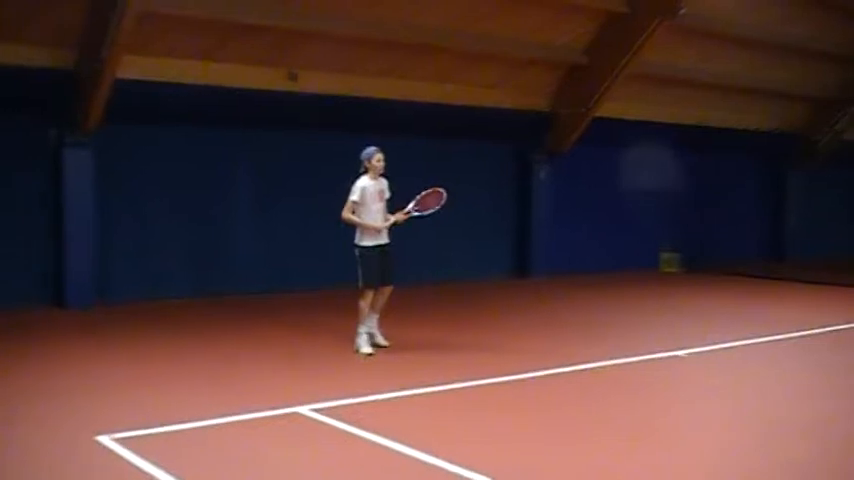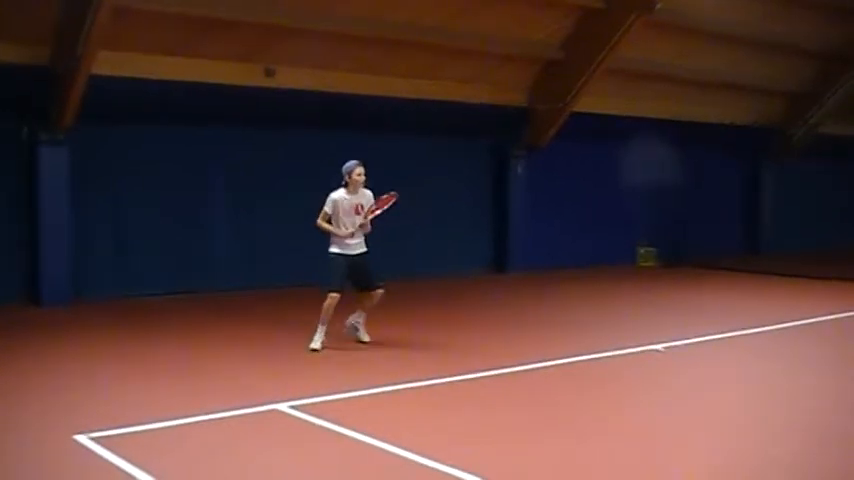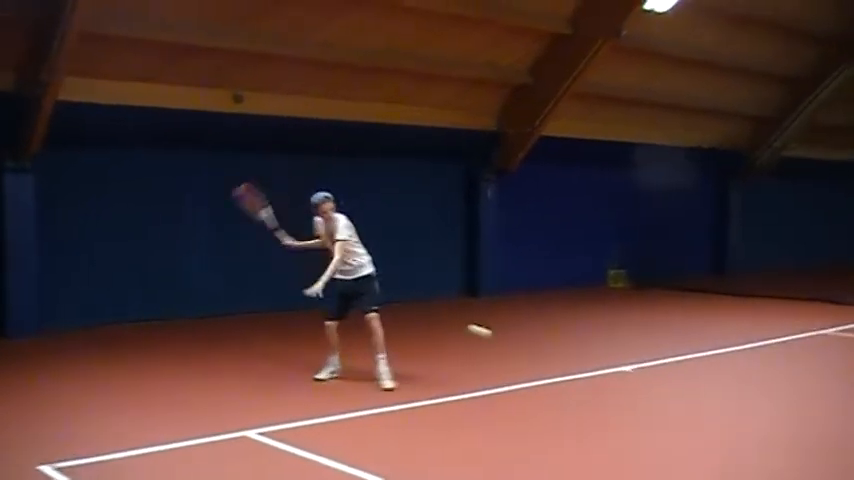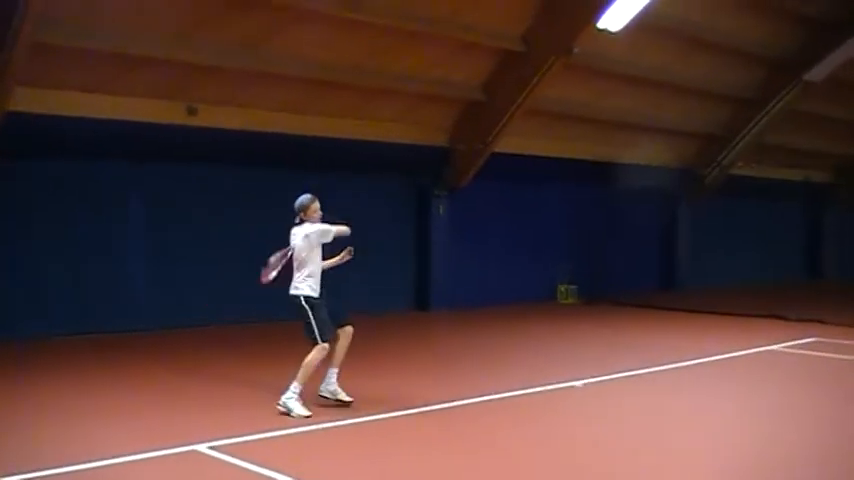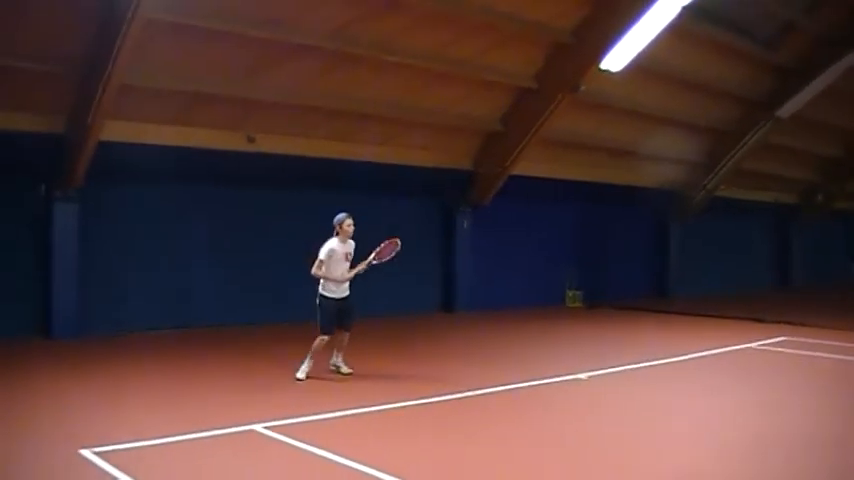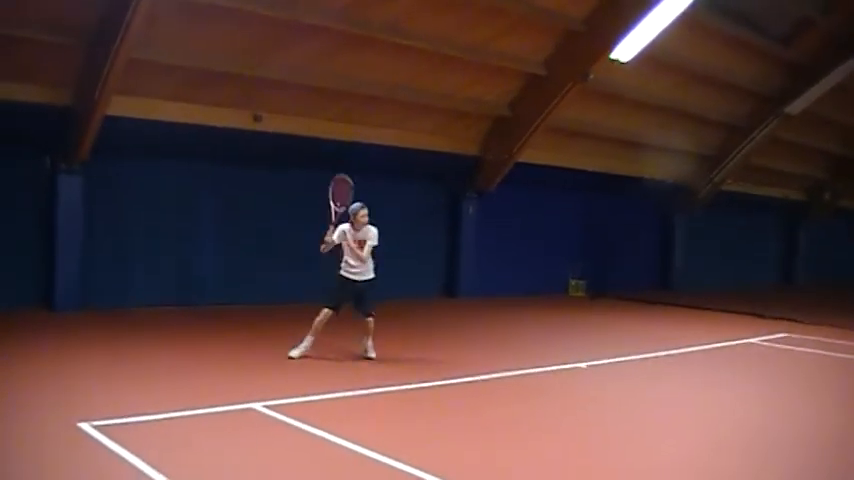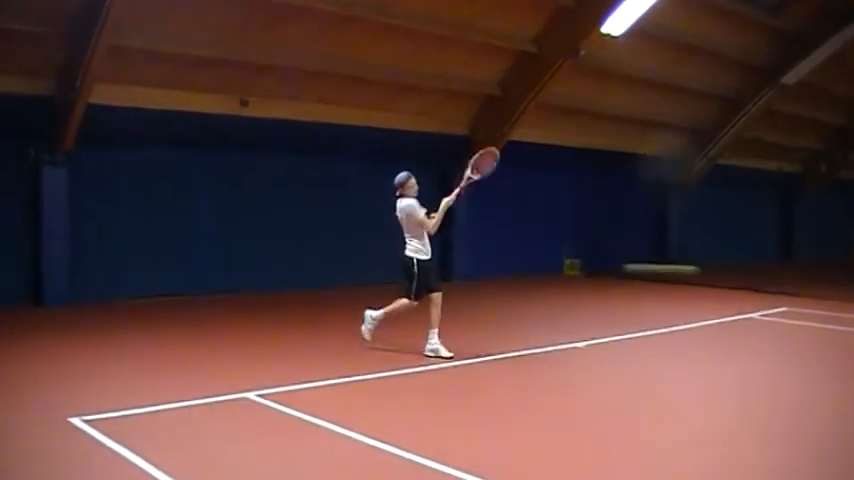
dt=0.7s
person 1, frame 1
left shoulder: (383, 183)
right shoulder: (361, 184)
right elbow: (346, 215)
left wrist: (394, 217)
right wrist: (370, 226)
left hip: (383, 242)
right hip: (367, 244)
left knee: (386, 287)
right knee: (368, 290)
left ankle: (372, 327)
right ankle: (361, 337)
person 1, frame 2
left shoulder: (367, 195)
right shoulder: (335, 197)
left elbow: (367, 229)
right elbow: (320, 222)
left wrist: (364, 225)
right wrist: (341, 233)
left hip: (360, 252)
right hip: (339, 253)
left knee: (376, 292)
right knee: (333, 296)
left ankle: (355, 321)
right ankle: (319, 335)
person 1, frame 3
left shoulder: (342, 223)
right shoulder: (319, 223)
left elbow: (338, 257)
left wrist: (321, 283)
right wrist: (297, 244)
left hip: (364, 275)
right hip: (342, 279)
left knee: (372, 318)
right knee: (330, 324)
left ankle: (383, 370)
right ankle: (333, 365)
person 1, frame 4
left shoulder: (298, 233)
right shoulder: (314, 230)
right elbow: (346, 230)
left wrist: (338, 259)
right wrist: (333, 230)
left hip: (311, 296)
right hip: (305, 296)
left knee: (346, 330)
right knee: (322, 346)
left ankle: (330, 384)
right ankle: (290, 397)
person 1, frame 5
left shoulder: (351, 244)
right shoulder: (330, 246)
right elbow: (315, 271)
left wrist: (357, 269)
right wrist: (338, 278)
left hip: (344, 295)
right hip: (328, 296)
left knee: (345, 332)
right knee: (325, 336)
left ankle: (337, 361)
right ankle: (306, 365)
person 1, frame 6
left shoulder: (372, 232)
right shoulder: (343, 229)
left elbow: (363, 257)
right elbow: (324, 249)
left wrist: (350, 243)
right wrist: (328, 241)
left hip: (365, 279)
right hip: (345, 277)
left knee: (369, 318)
right knee: (326, 312)
left ankle: (368, 345)
right ankle: (306, 344)
person 1, frame 7
left shoulder: (409, 202)
right shoulder: (409, 204)
right elbow: (431, 229)
left wrist: (434, 215)
right wrist: (444, 207)
left hip: (425, 257)
right hip: (415, 259)
left knee: (436, 297)
right knee: (411, 301)
left ankle: (433, 344)
right ankle: (375, 316)
